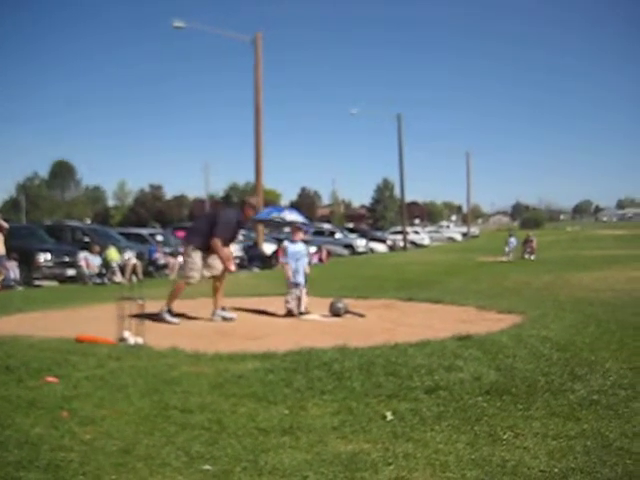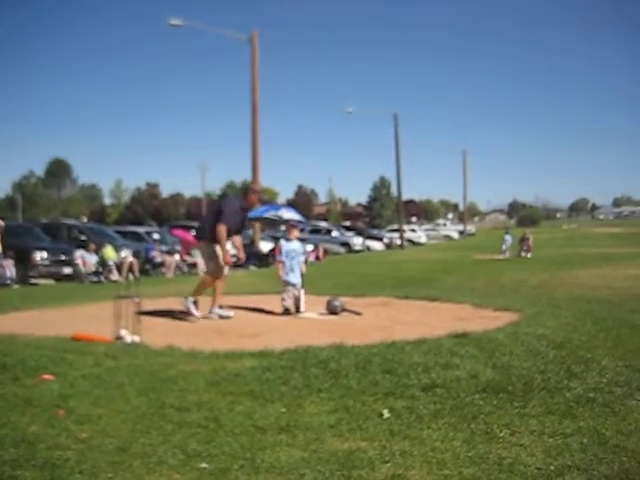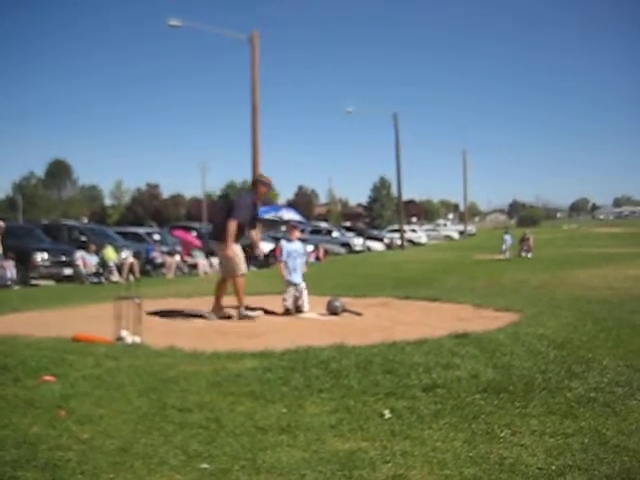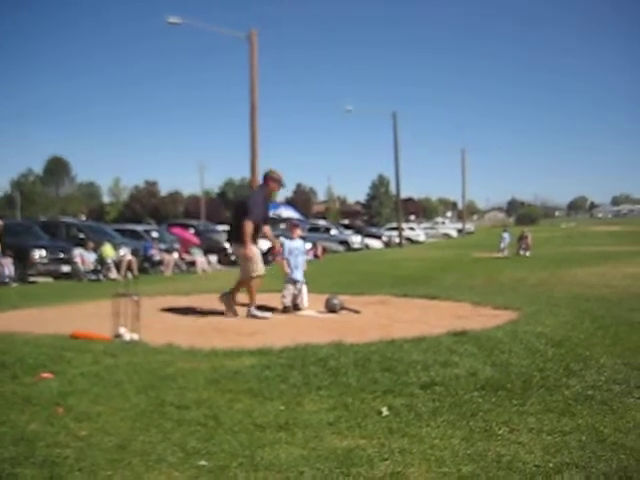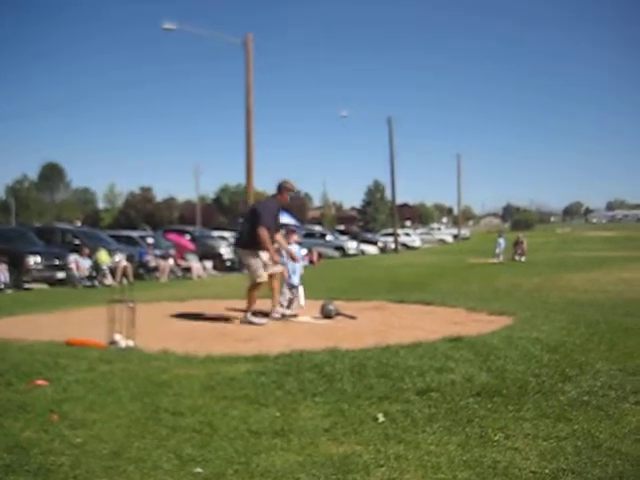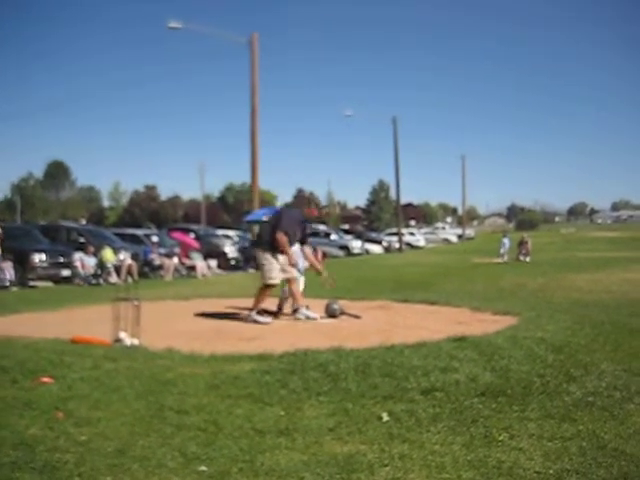
dt=0.2s
person 1, frame 1
left shoulder: (238, 222)
right shoulder: (228, 217)
left elbow: (224, 244)
right elbow: (215, 241)
left wrist: (230, 261)
right wrist: (225, 262)
left hip: (208, 248)
right hip: (195, 245)
left knee: (220, 274)
right knee: (189, 279)
left ankle: (218, 311)
right ankle: (166, 309)
person 1, frame 2
left shoulder: (243, 211)
right shoulder: (232, 205)
left elbow: (235, 234)
right elbow: (220, 227)
left wrist: (240, 251)
right wrist: (225, 252)
left hip: (216, 240)
right hip: (208, 238)
left knee: (222, 273)
right knee: (215, 273)
left ankle: (215, 309)
right ankle: (192, 299)
person 1, frame 3
left shoulder: (253, 204)
right shoulder: (244, 200)
left elbow: (253, 229)
right elbow: (231, 222)
left wrist: (257, 246)
right wrist: (229, 247)
left hip: (227, 239)
right hip: (223, 239)
left knee: (226, 275)
right knee: (239, 272)
left ankle: (216, 309)
right ankle: (242, 309)
person 1, frame 4
left shoulder: (264, 200)
right shoulder: (256, 198)
left elbow: (264, 225)
right elbow: (248, 223)
left wrist: (275, 242)
right wrist: (247, 247)
left hip: (248, 241)
right hip: (242, 240)
left knee: (249, 274)
right knee: (256, 273)
left ankle: (229, 295)
right ankle: (252, 309)
person 1, frame 5
left shoulder: (275, 207)
right shoulder: (268, 206)
left elbow: (276, 234)
right elbow: (262, 231)
left wrist: (289, 251)
right wrist: (272, 252)
left hip: (259, 247)
right hip: (249, 247)
left knee: (276, 271)
right knee: (259, 279)
left ankle: (275, 309)
right ankle: (249, 314)
person 1, frame 6
left shoulder: (303, 222)
right shoulder: (292, 214)
left elbow: (305, 247)
right elbow: (280, 235)
left wrist: (317, 266)
right wrist: (290, 255)
left hip: (279, 251)
right hip: (266, 248)
left knee: (293, 277)
right knee: (271, 282)
left ankle: (300, 310)
right ankle: (253, 313)
